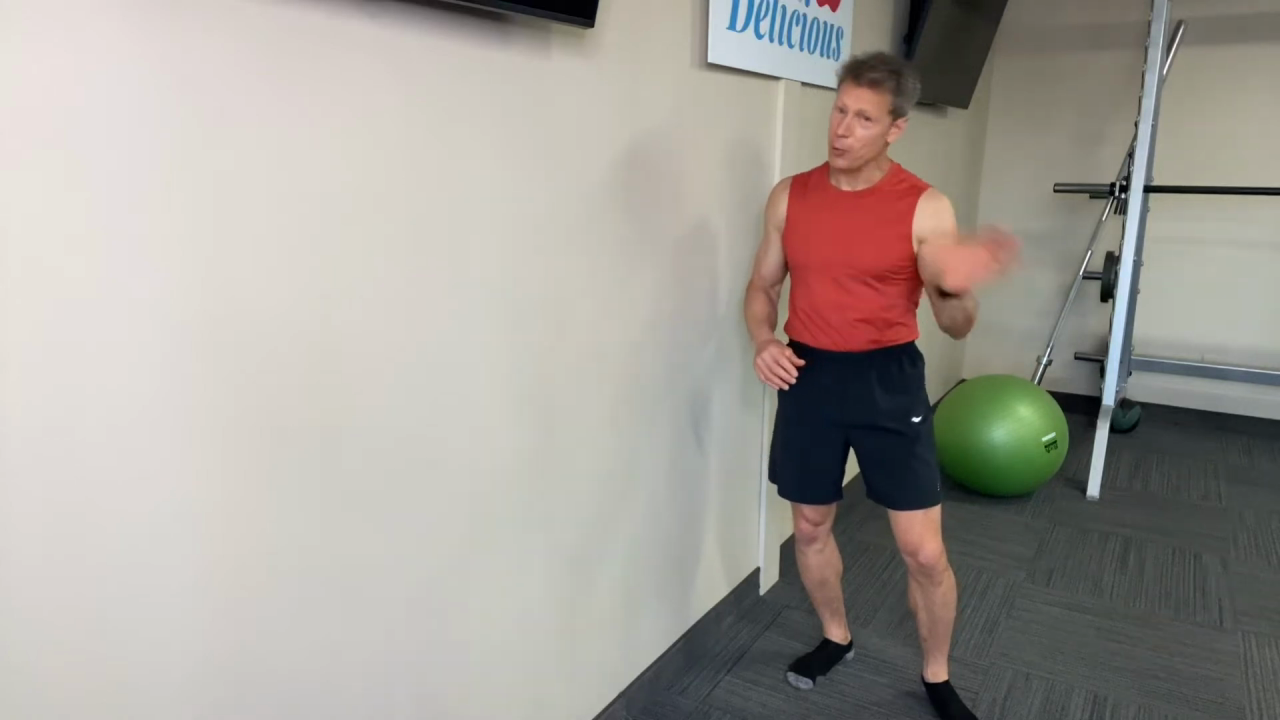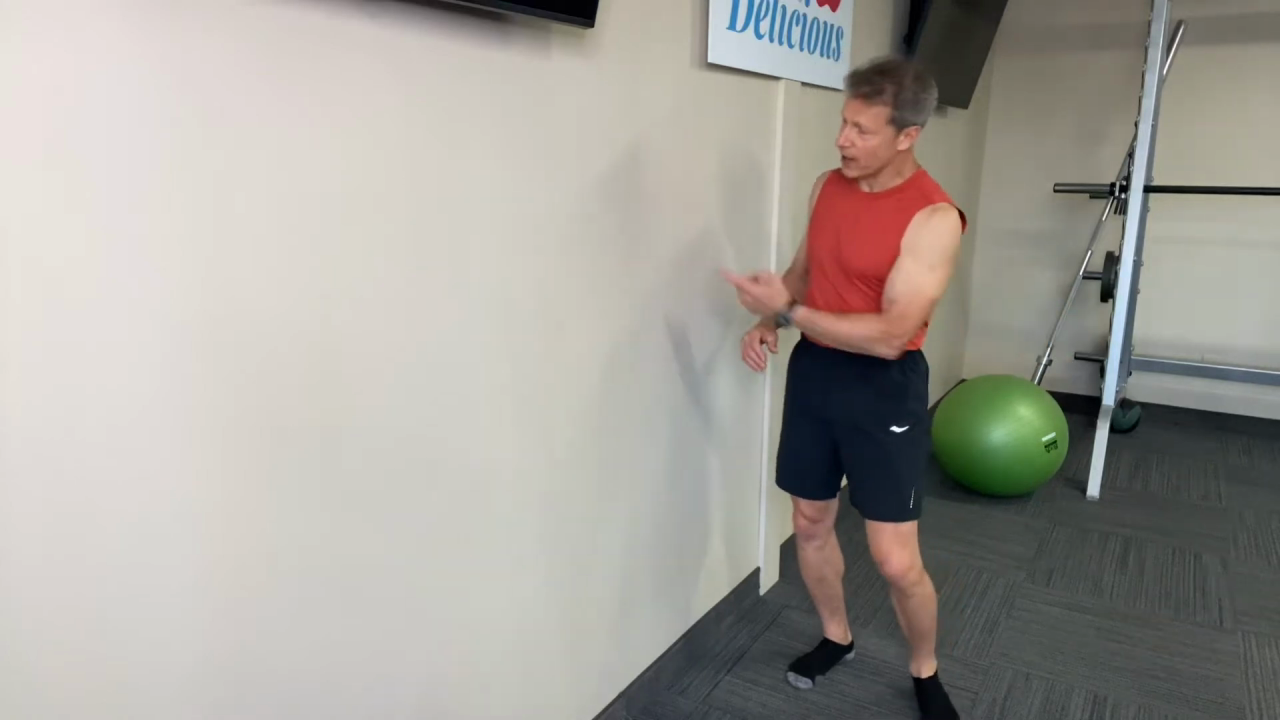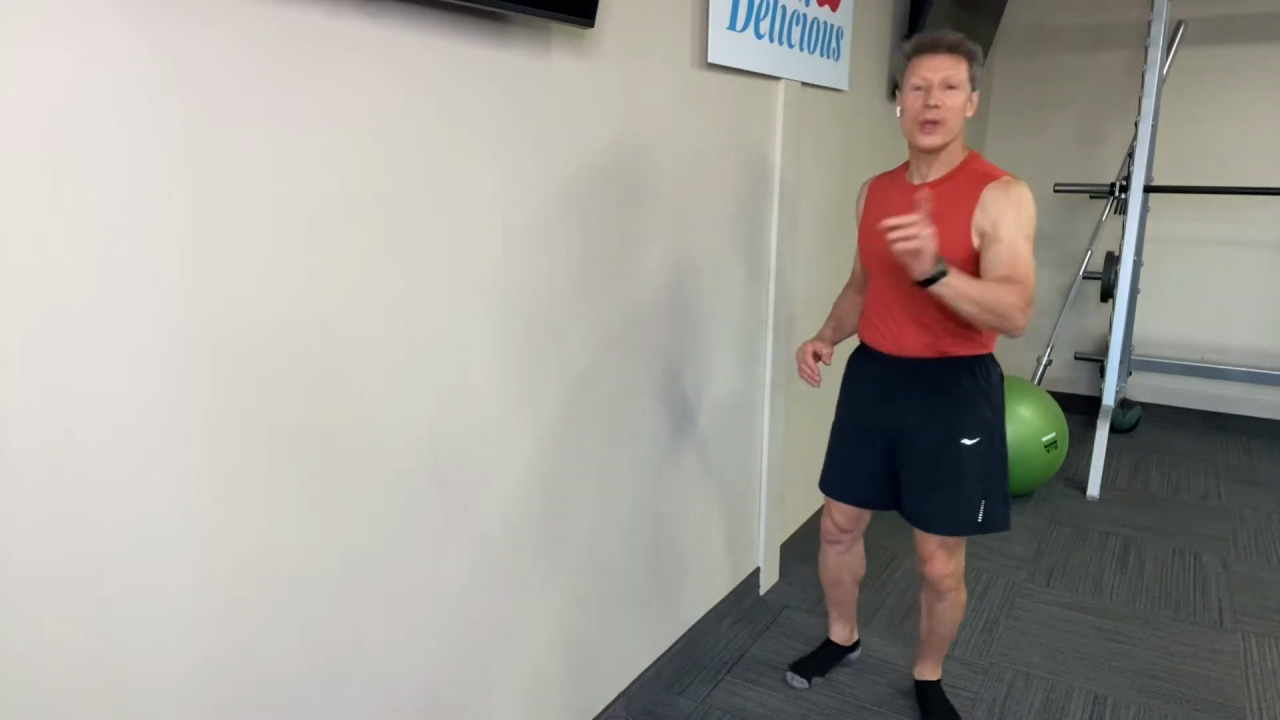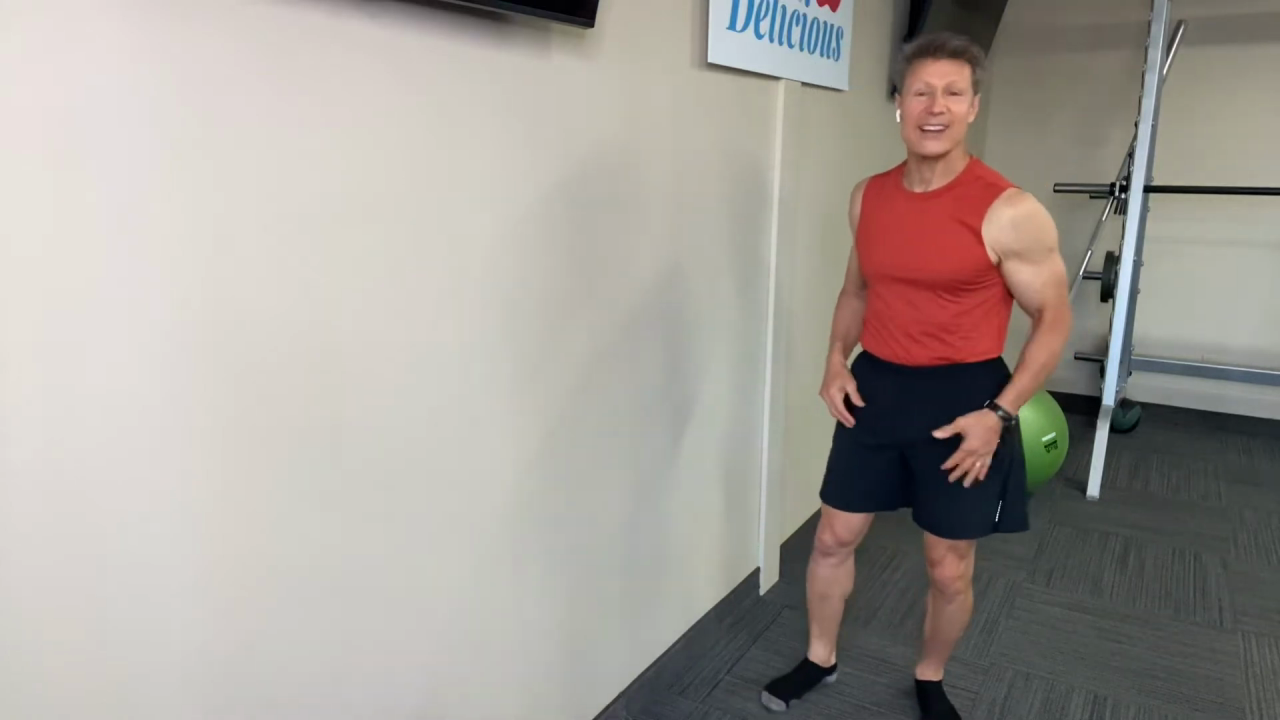
dt=0.7s
person 1, frame 1
left shoulder: (924, 207)
right shoulder: (790, 195)
left elbow: (955, 325)
right elbow: (762, 285)
left wrist: (958, 292)
right wrist: (766, 342)
left hip: (886, 379)
right hip: (807, 376)
left knee: (923, 552)
right knee: (811, 526)
right ankle: (836, 636)
person 1, frame 2
left shoulder: (934, 219)
right shoulder: (828, 187)
left elbow: (889, 336)
left wrist: (786, 312)
right wrist: (764, 323)
left hip: (884, 388)
right hip: (814, 373)
left knee: (896, 561)
right knee: (810, 521)
right ankle: (836, 636)
person 1, frame 3
left shoulder: (1000, 196)
right shoulder: (875, 192)
left elbow: (1014, 314)
left wrist: (934, 267)
right wrist: (827, 336)
left hip: (954, 392)
right hip: (872, 379)
left knee: (940, 564)
right knee: (838, 526)
right ankle: (842, 636)
person 1, frame 4
left shoulder: (1009, 212)
right shoulder: (866, 196)
left elbow: (1054, 320)
left wrist: (998, 414)
right wrist: (837, 362)
left hip: (962, 400)
right hip: (876, 389)
left knee: (949, 568)
right knee: (834, 538)
right ankle: (819, 658)
